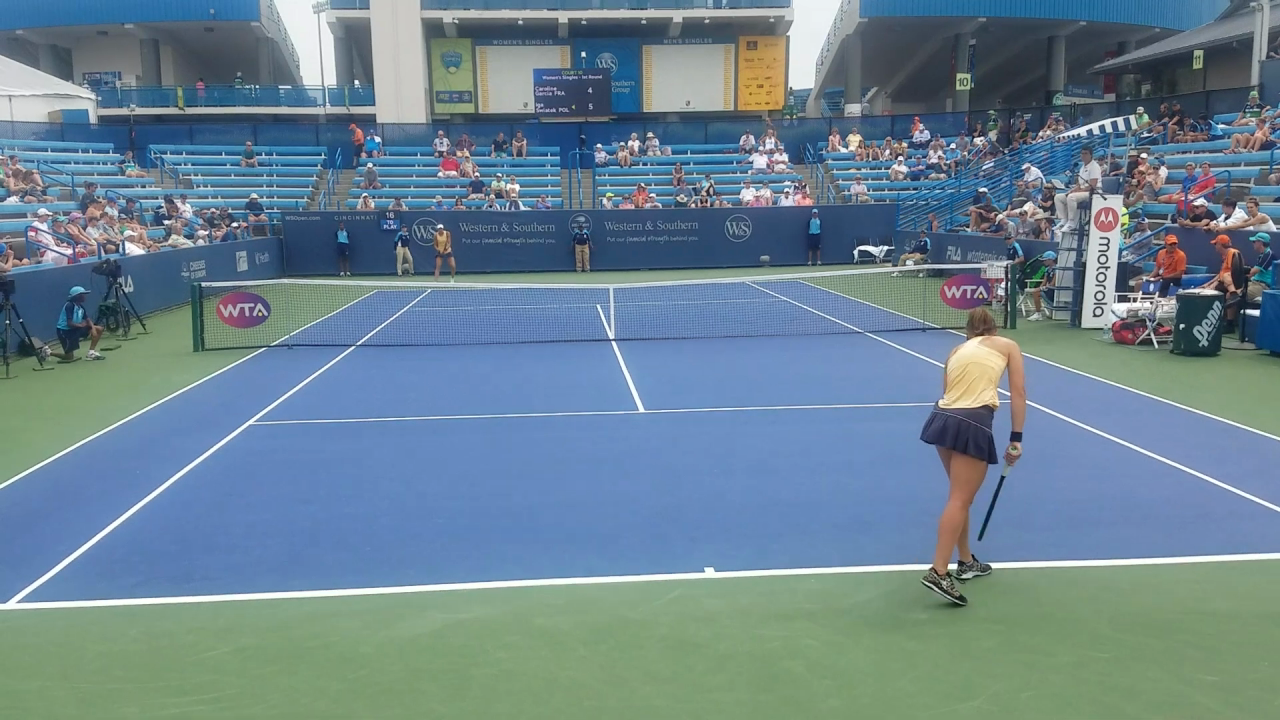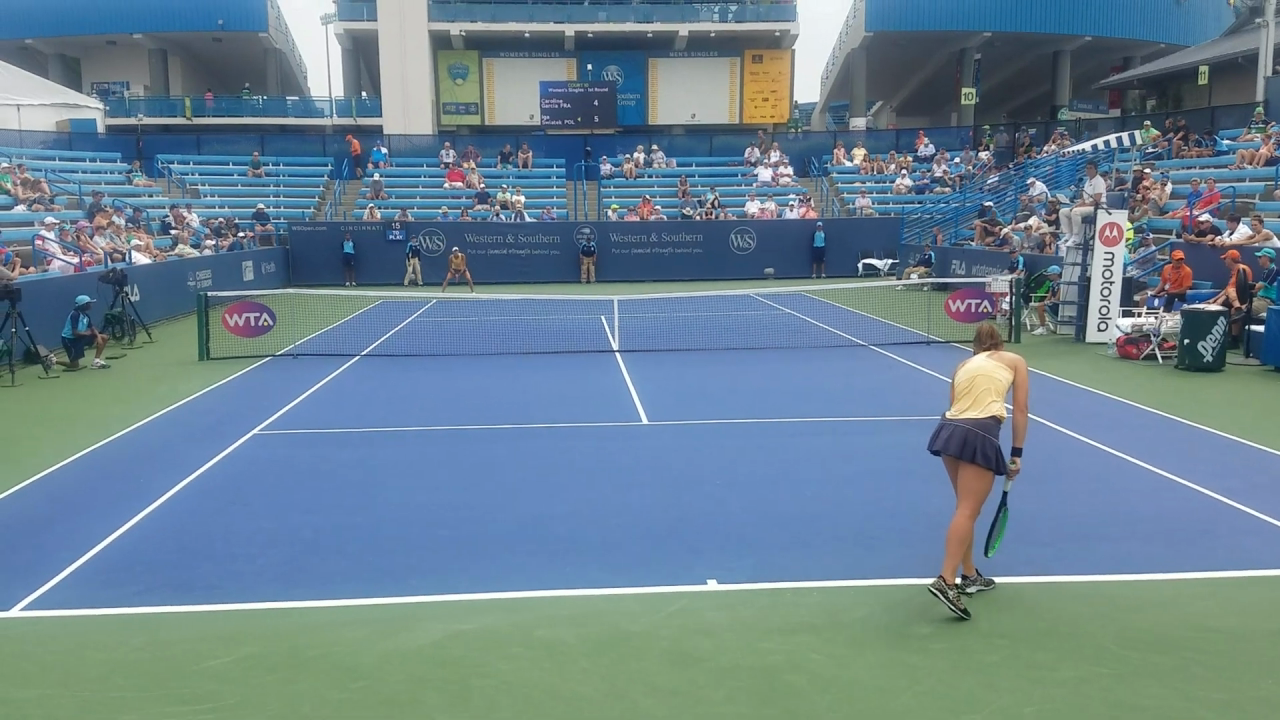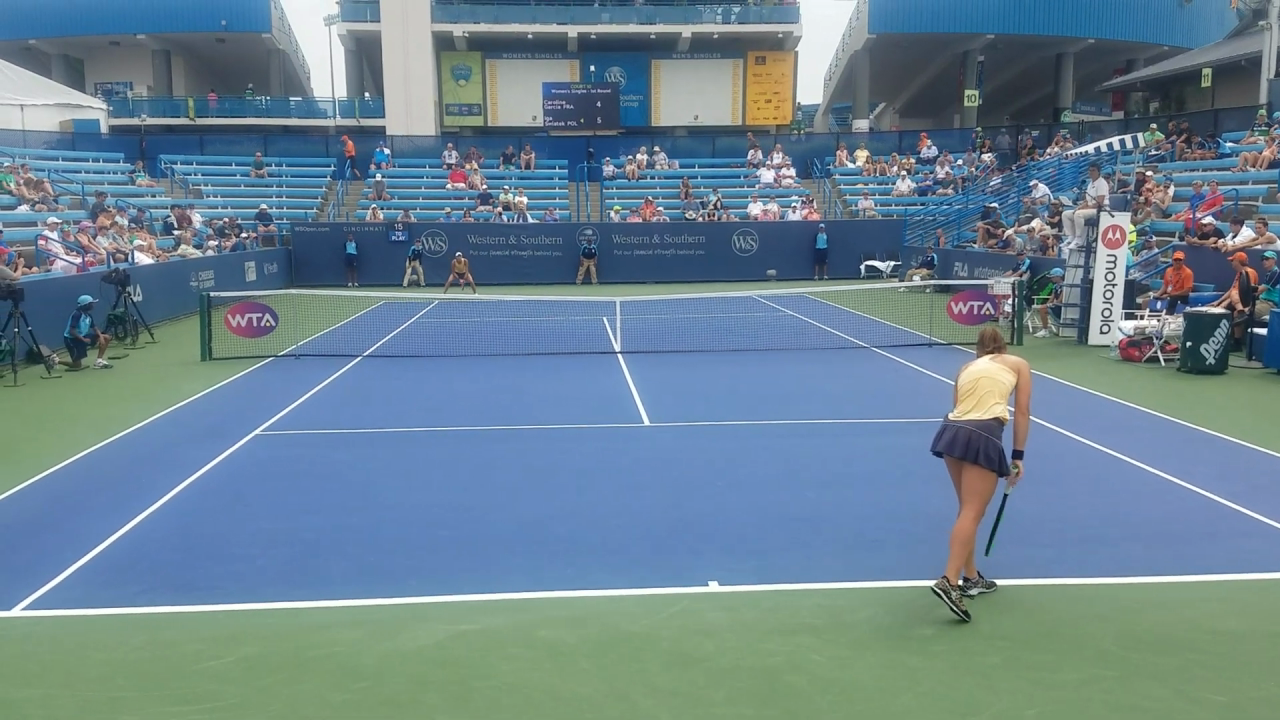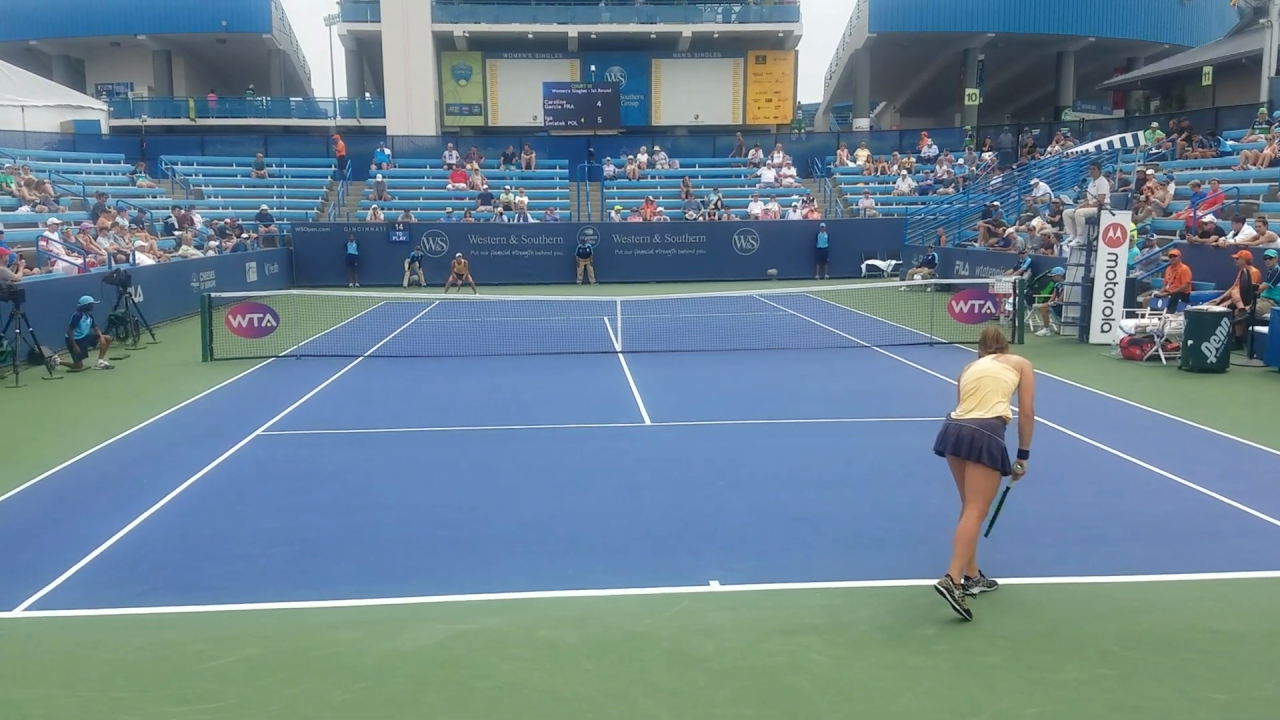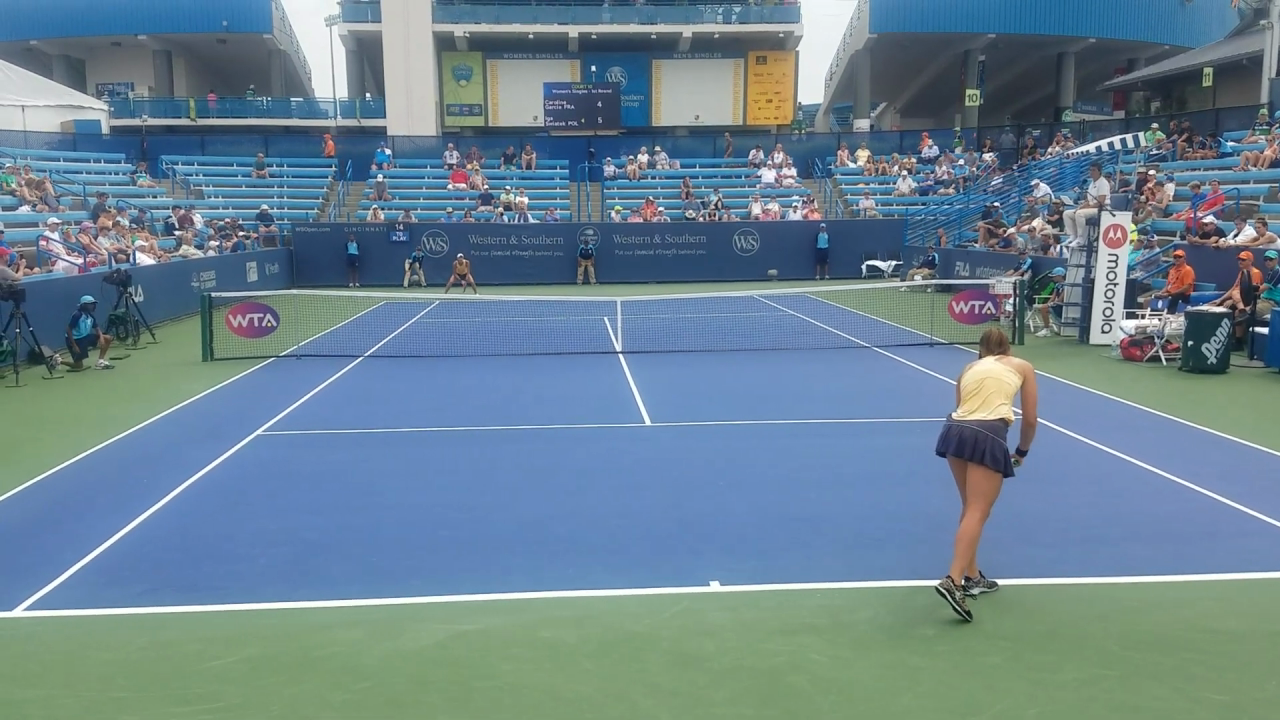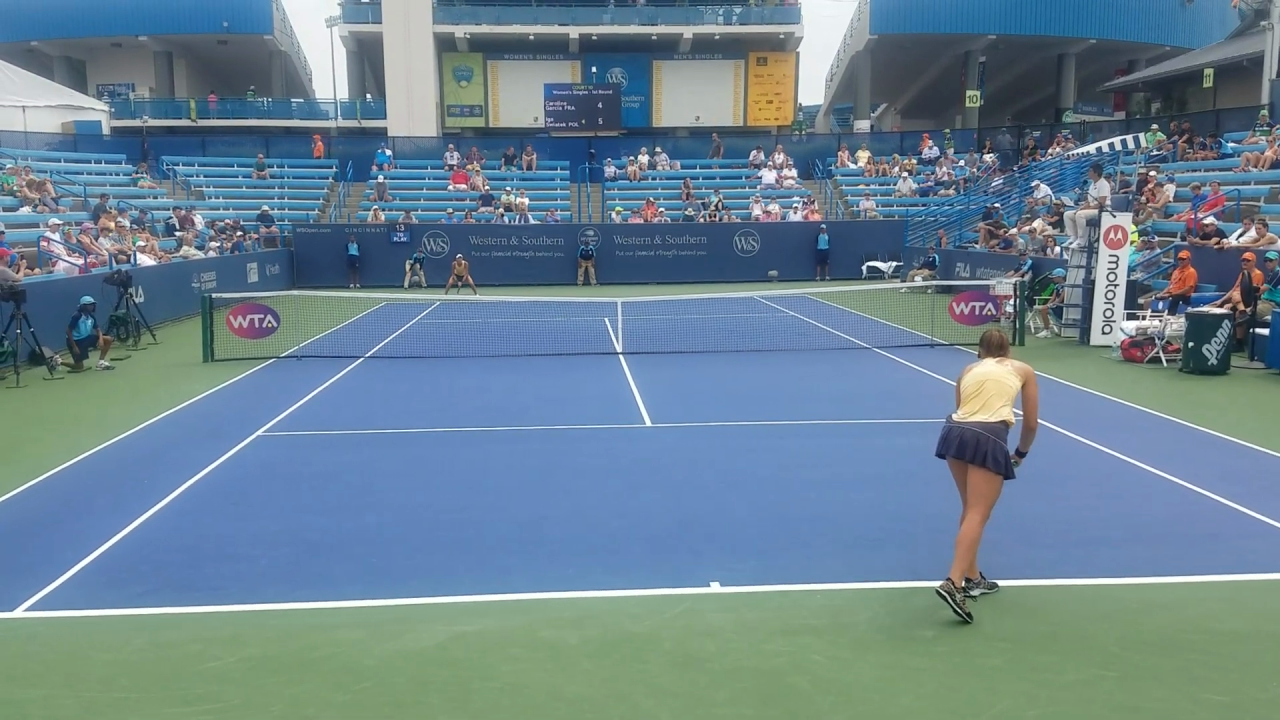
dt=0.5s
person 1, frame 1
left shoulder: (956, 351)
right shoulder: (1007, 345)
right elbow: (1018, 394)
right wrist: (1016, 438)
left hip: (941, 419)
right hip: (972, 423)
left knee: (961, 496)
right knee: (959, 500)
left ankle: (966, 562)
right ankle: (938, 572)
person 1, frame 2
left shoulder: (964, 365)
right shoulder: (1014, 360)
right elbow: (1020, 409)
right wrist: (1017, 453)
left hip: (948, 429)
right hip: (980, 434)
left knee: (966, 507)
right knee: (967, 511)
left ankle: (969, 576)
right ankle: (945, 581)
person 1, frame 3
left shoulder: (967, 367)
right shoulder: (1018, 363)
right elbow: (1021, 412)
right wrist: (1017, 456)
left hip: (951, 430)
right hip: (983, 435)
left knee: (968, 509)
right knee: (972, 513)
left ankle: (970, 578)
right ankle: (949, 581)
person 1, frame 4
left shoulder: (969, 368)
right shoulder: (1020, 363)
right elbow: (1026, 413)
right wrist: (1023, 456)
left hip: (953, 429)
right hip: (985, 433)
left knee: (970, 506)
right knee: (975, 511)
left ankle: (972, 577)
right ankle: (952, 580)
person 1, frame 5
left shoulder: (969, 368)
right shoulder: (1022, 366)
right elbow: (1030, 420)
right wrist: (1021, 452)
left hip: (954, 430)
right hip: (987, 435)
left knee: (971, 508)
right knee: (977, 513)
left ankle: (972, 577)
right ankle: (953, 581)
person 1, frame 6
left shoulder: (969, 370)
right shoulder: (1023, 370)
right elbow: (1031, 423)
right wrist: (1020, 453)
left hip: (954, 431)
right hip: (988, 437)
left knee: (971, 509)
right knee: (977, 515)
left ankle: (972, 578)
right ankle: (954, 583)
